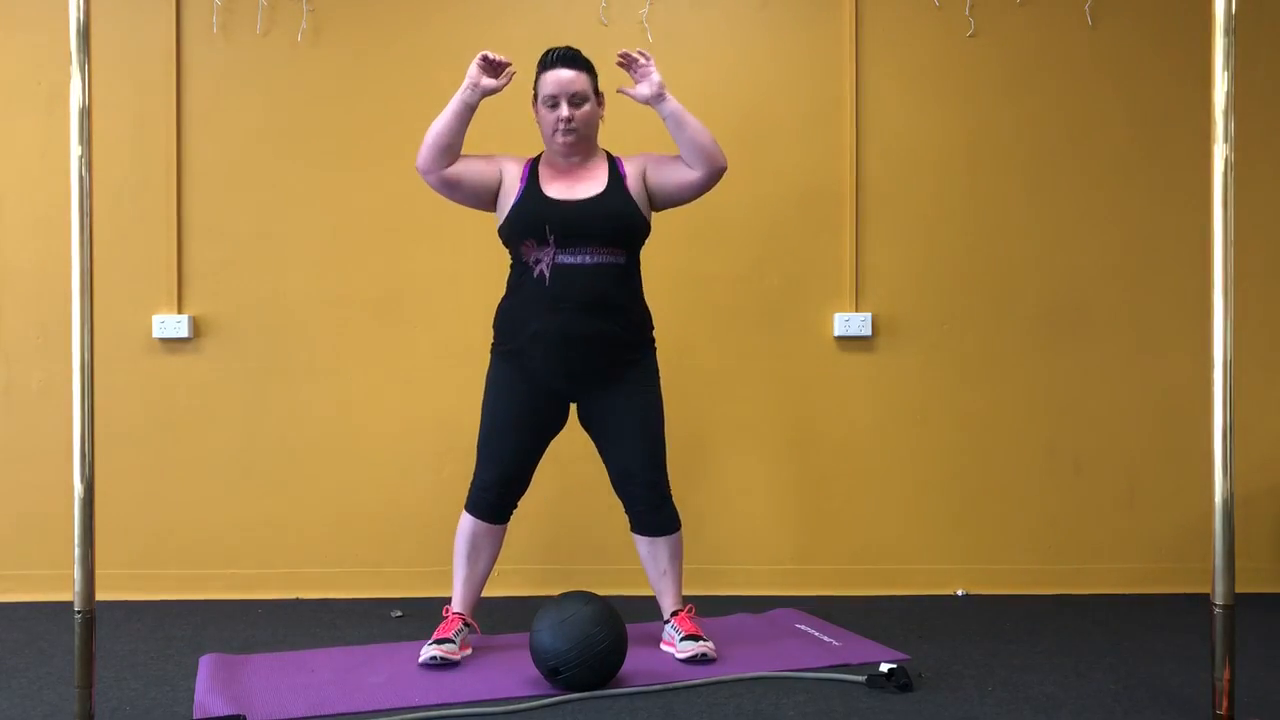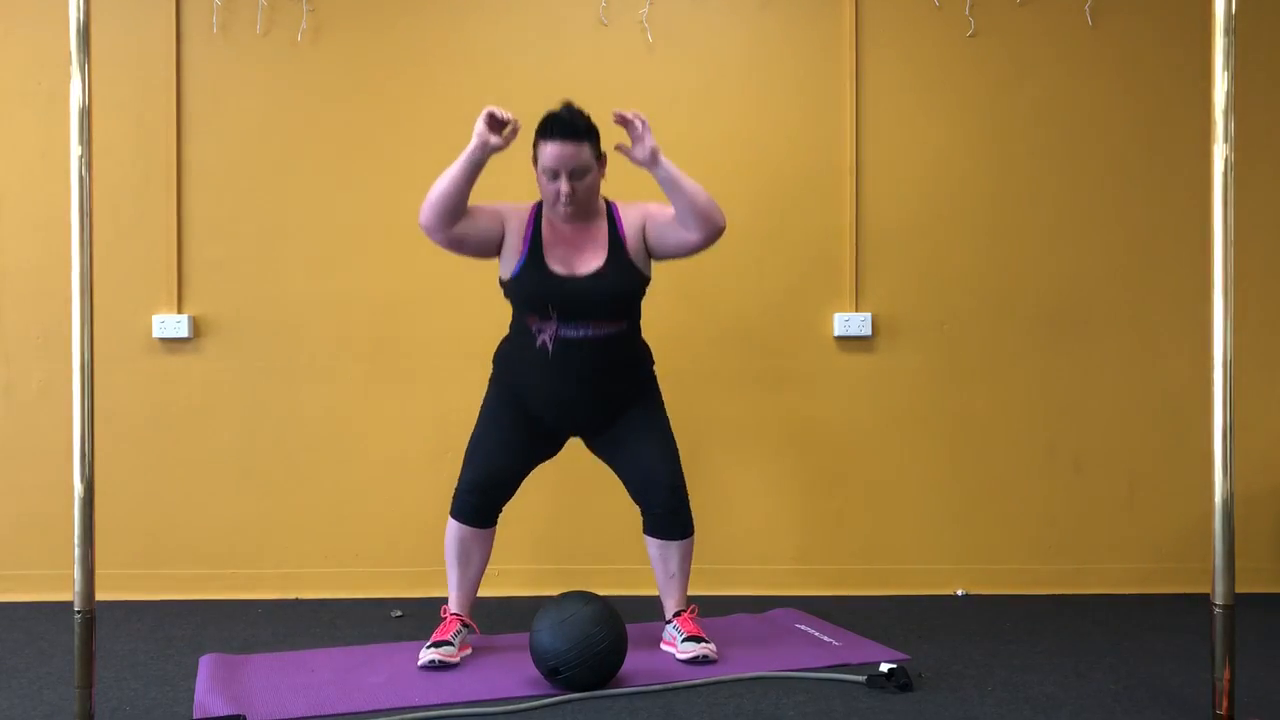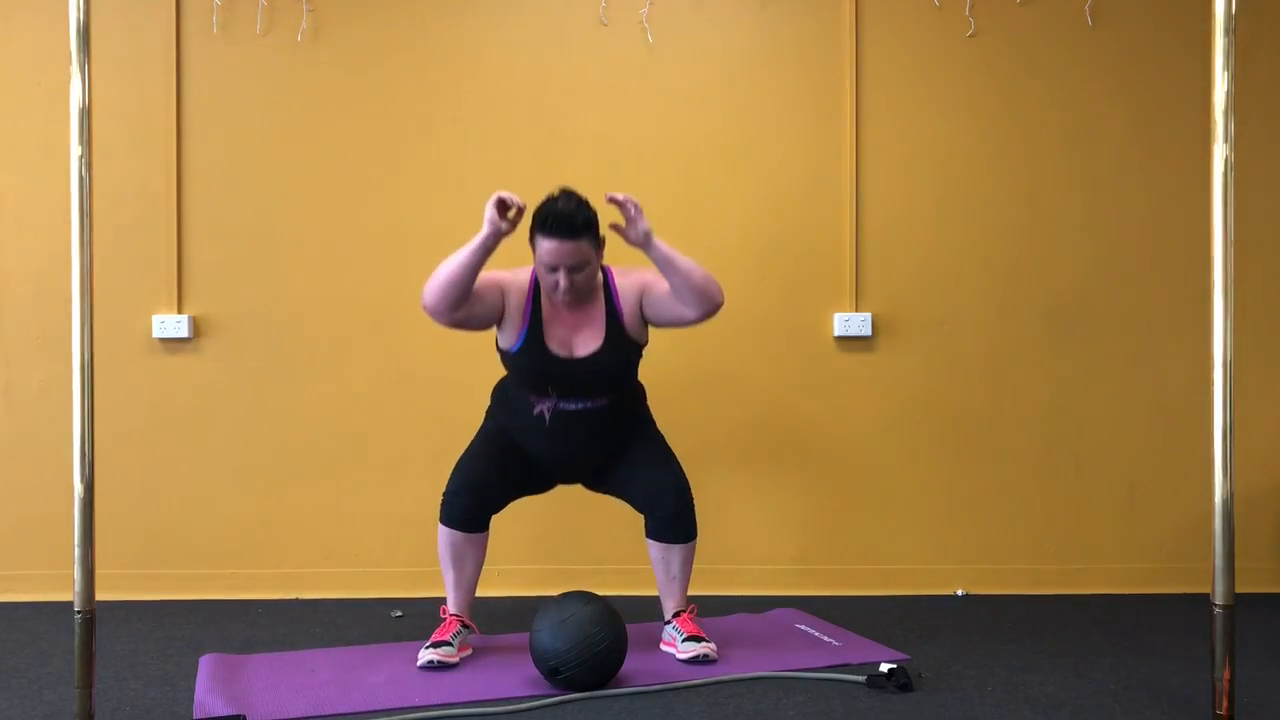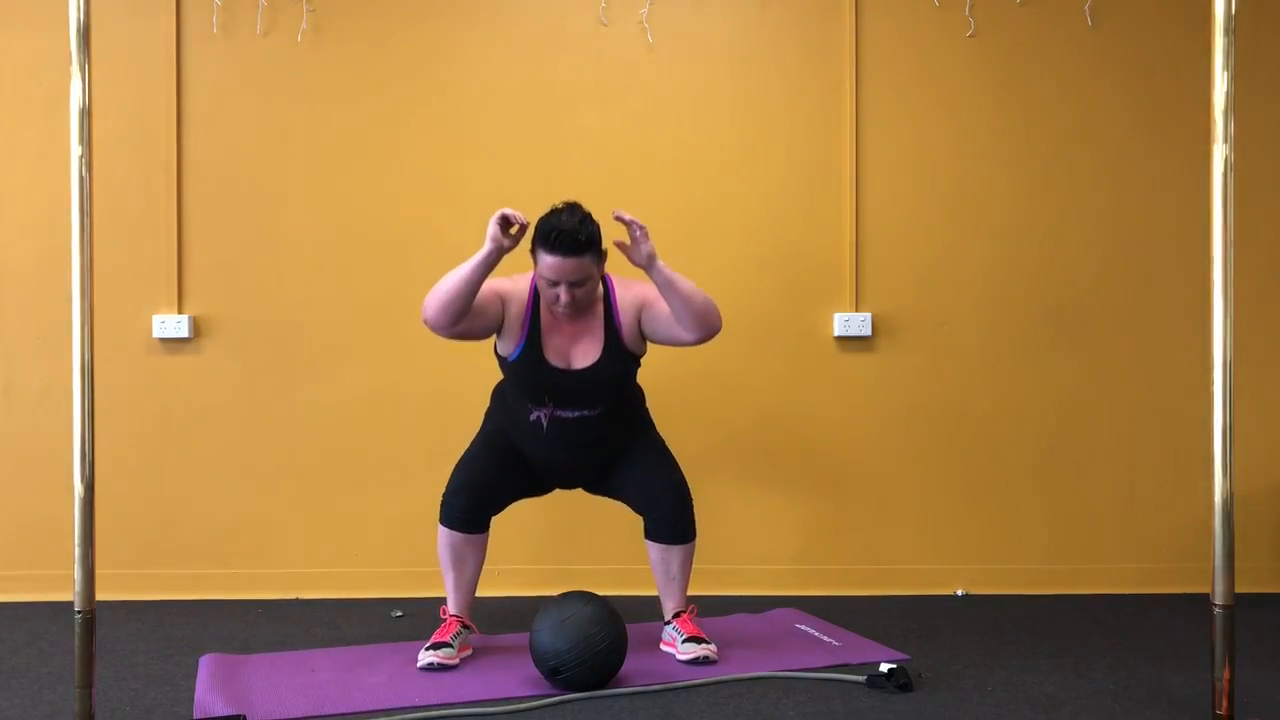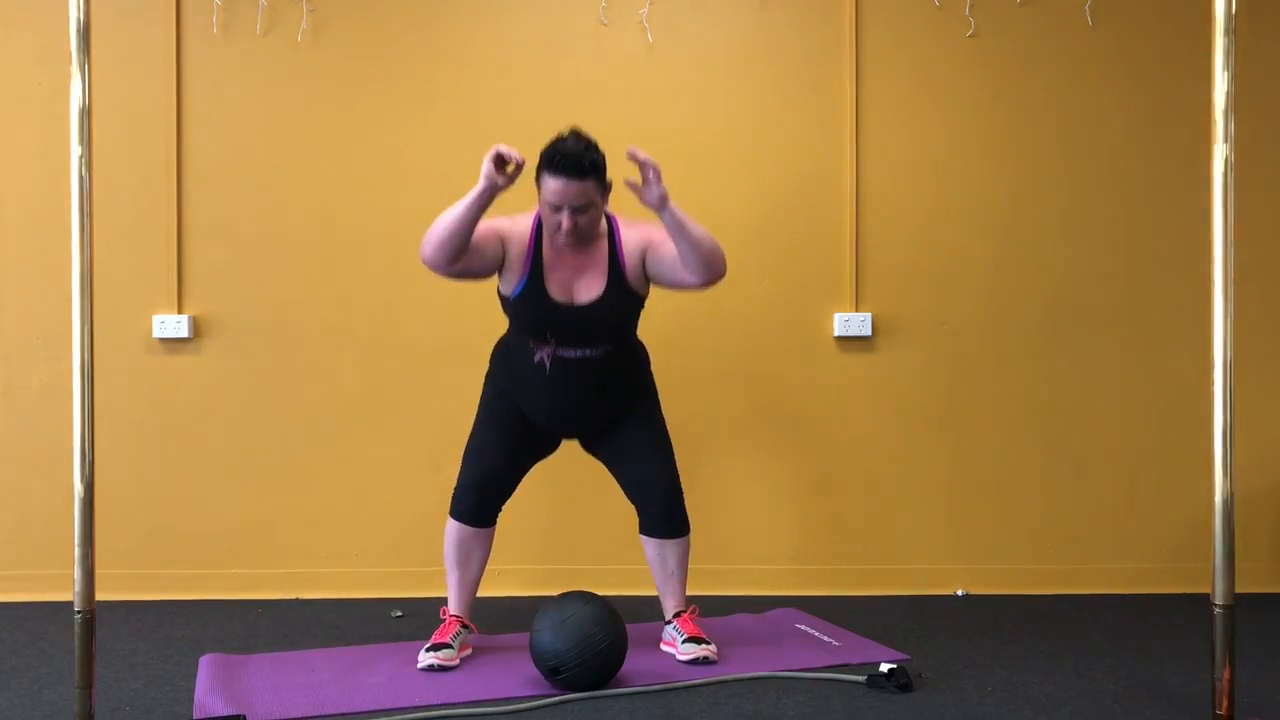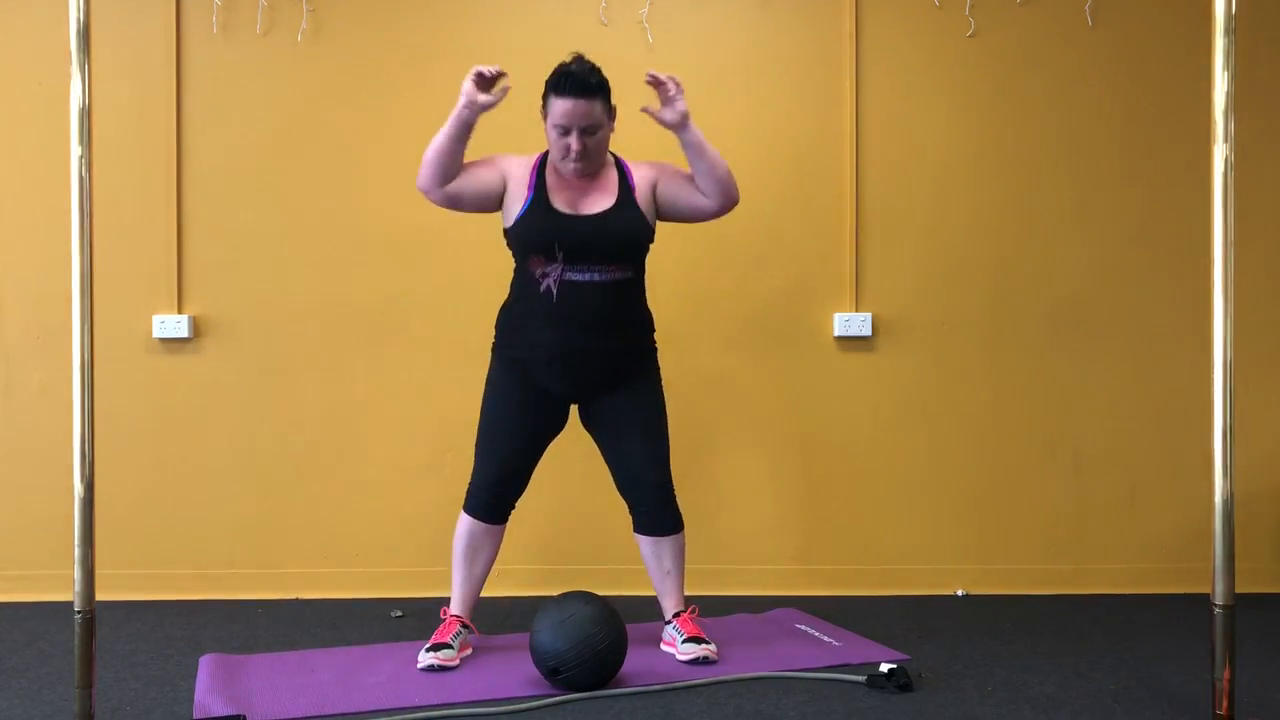
dt=0.3s
person 1, frame 1
left shoulder: (635, 175)
right shoulder: (509, 177)
left elbow: (708, 167)
right elbow: (433, 167)
left wrist: (660, 99)
right wrist: (471, 93)
left hip: (619, 366)
right hip: (526, 362)
left knee: (646, 488)
right knee: (493, 486)
left ankle: (677, 619)
right ankle: (457, 620)
person 1, frame 2
left shoulder: (635, 225)
right shoulder: (512, 226)
left elbow: (707, 228)
right elbow: (435, 223)
left wrist: (656, 164)
right wrist: (477, 152)
left hip: (622, 399)
right hip: (527, 398)
left knee: (665, 490)
right knee: (477, 489)
left ankle: (678, 621)
right ankle: (456, 622)
person 1, frame 3
left shoulder: (631, 292)
right shoulder: (510, 295)
left elbow: (706, 302)
right elbow: (437, 305)
left wrist: (650, 244)
right wrist: (487, 239)
left hip: (618, 440)
right hip: (522, 439)
left knee: (672, 499)
right knee: (464, 496)
left ankle: (678, 621)
right ankle: (455, 624)
person 1, frame 4
left shoulder: (631, 303)
right shoulder: (510, 301)
left elbow: (704, 327)
right elbow: (436, 318)
left wrist: (654, 266)
right wrist: (489, 254)
left hip: (616, 443)
right hip: (520, 441)
left knee: (670, 500)
right knee: (463, 497)
left ankle: (678, 622)
right ankle: (455, 625)
person 1, frame 5
left shoulder: (635, 243)
right shoulder: (513, 239)
left elbow: (708, 271)
right elbow: (435, 257)
left wrist: (664, 207)
right wrist: (483, 192)
left hip: (619, 402)
right hip: (521, 398)
left knee: (661, 493)
right knee: (475, 490)
left ankle: (678, 621)
right ankle: (455, 623)
person 1, frame 6
left shoulder: (642, 181)
right shoulder: (516, 176)
left elbow: (718, 199)
right elbow: (435, 185)
left wrist: (683, 129)
right wrist: (465, 113)
left hip: (622, 372)
right hip: (528, 366)
left knee: (650, 490)
right knee: (491, 486)
left ankle: (677, 620)
right ankle: (456, 622)
